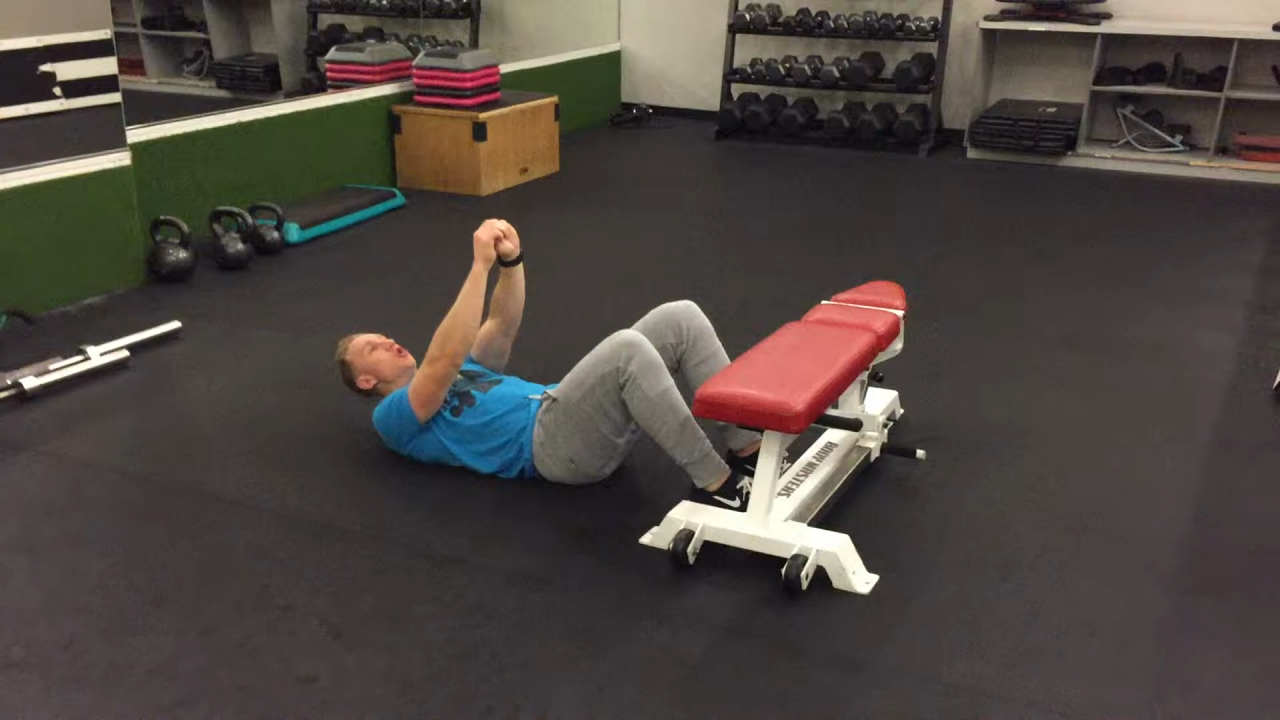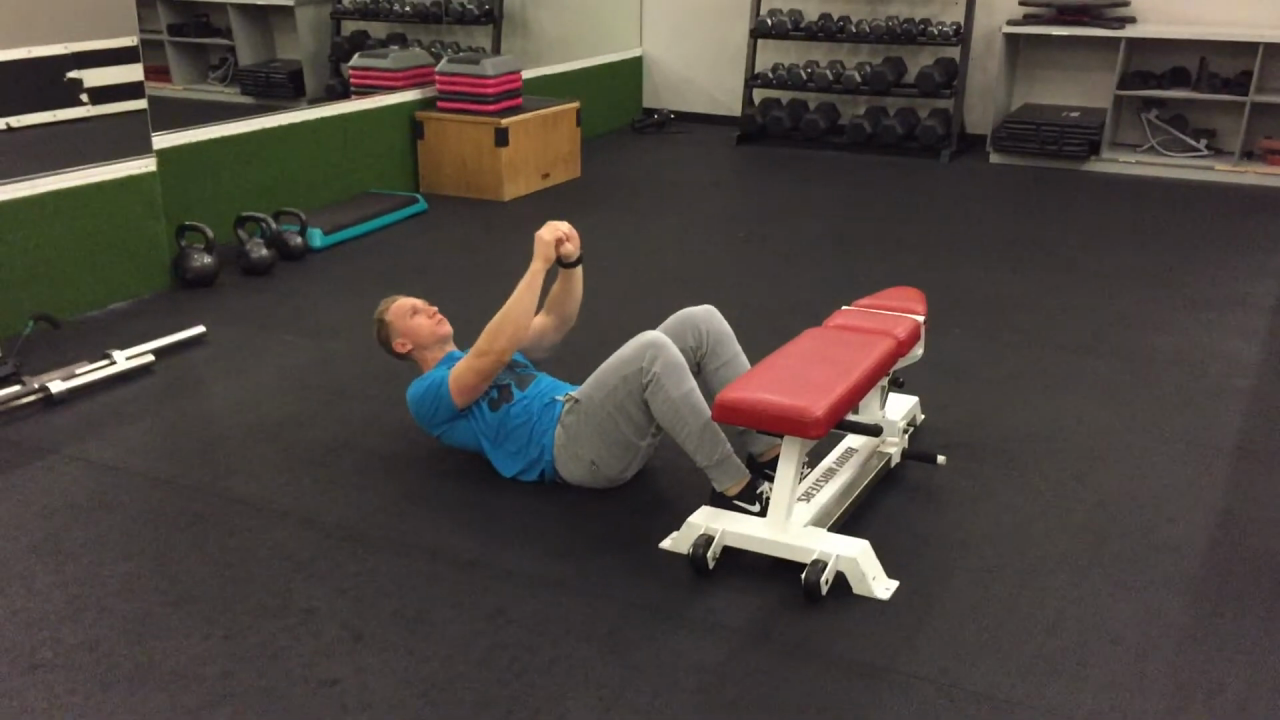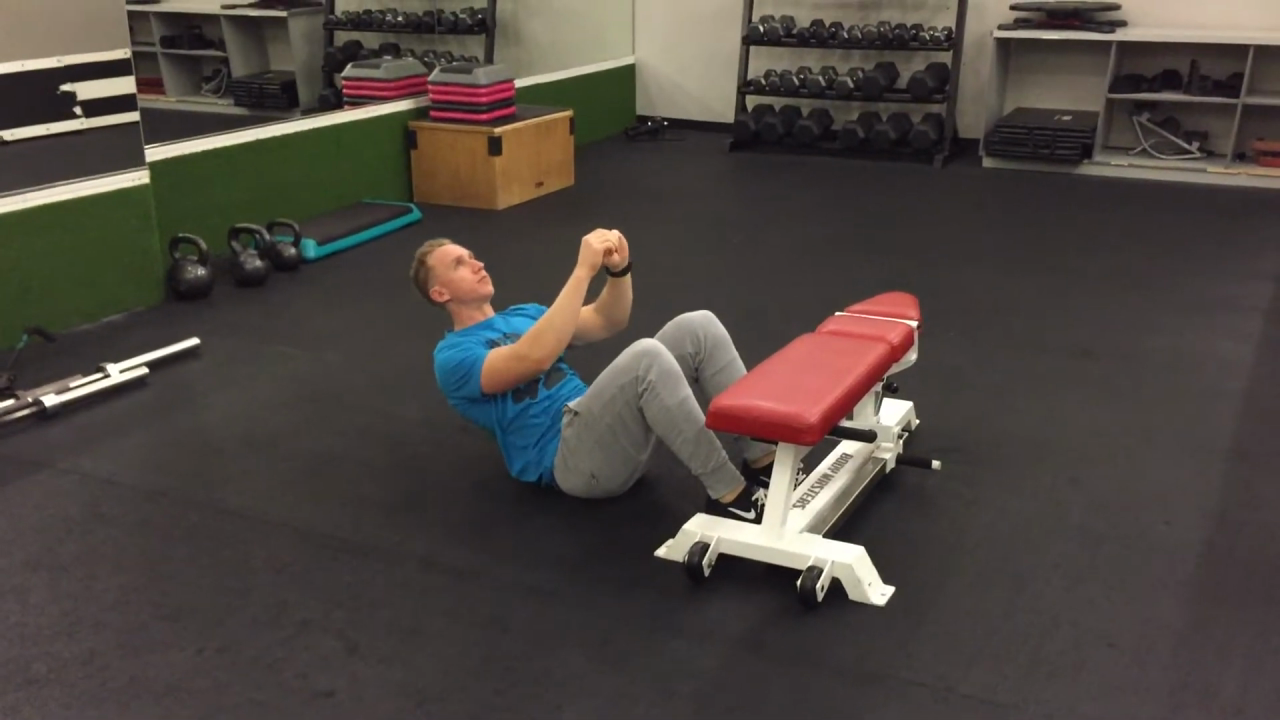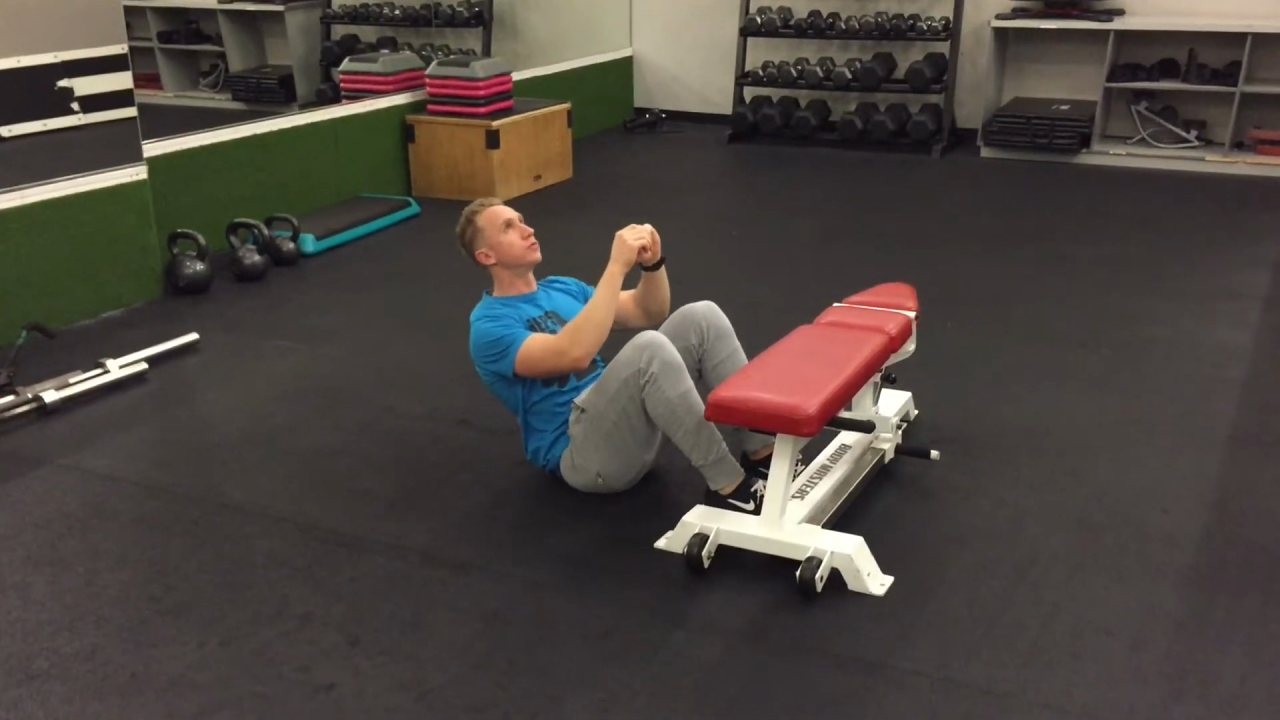
dt=1s
person 1, frame 1
left shoulder: (457, 377)
right shoulder: (395, 418)
left elbow: (502, 328)
right elbow: (445, 358)
left wrist: (510, 260)
right wrist: (480, 265)
left hip: (567, 413)
right hip: (551, 445)
left knee: (680, 318)
right knee: (628, 347)
left ankle: (748, 450)
right ankle: (715, 484)
person 1, frame 2
left shoulder: (479, 365)
right shoulder: (426, 396)
left elbow: (556, 322)
right elbow: (495, 352)
left wrist: (569, 260)
right wrist: (538, 263)
left hip: (594, 419)
right hip: (573, 448)
left knee: (700, 323)
right knee: (652, 349)
left ankle: (766, 455)
right ankle: (734, 489)
person 1, frame 3
left shoulder: (522, 315)
right shoulder: (454, 357)
left elbow: (608, 321)
right elbow: (536, 358)
left wrist: (618, 268)
right wrist: (583, 270)
left hip: (605, 426)
right hip: (570, 457)
left knee: (698, 327)
right knee: (646, 356)
left ankle: (764, 463)
right ankle: (729, 496)
person 1, frame 4
left shoulder: (562, 289)
right shoulder: (490, 325)
left elbow: (650, 313)
right elbow: (574, 354)
left wrist: (652, 263)
right wrist: (617, 266)
left hip: (622, 414)
right hip: (582, 452)
left knee: (700, 317)
right knee: (649, 348)
left ankle: (762, 454)
right ankle: (729, 488)
